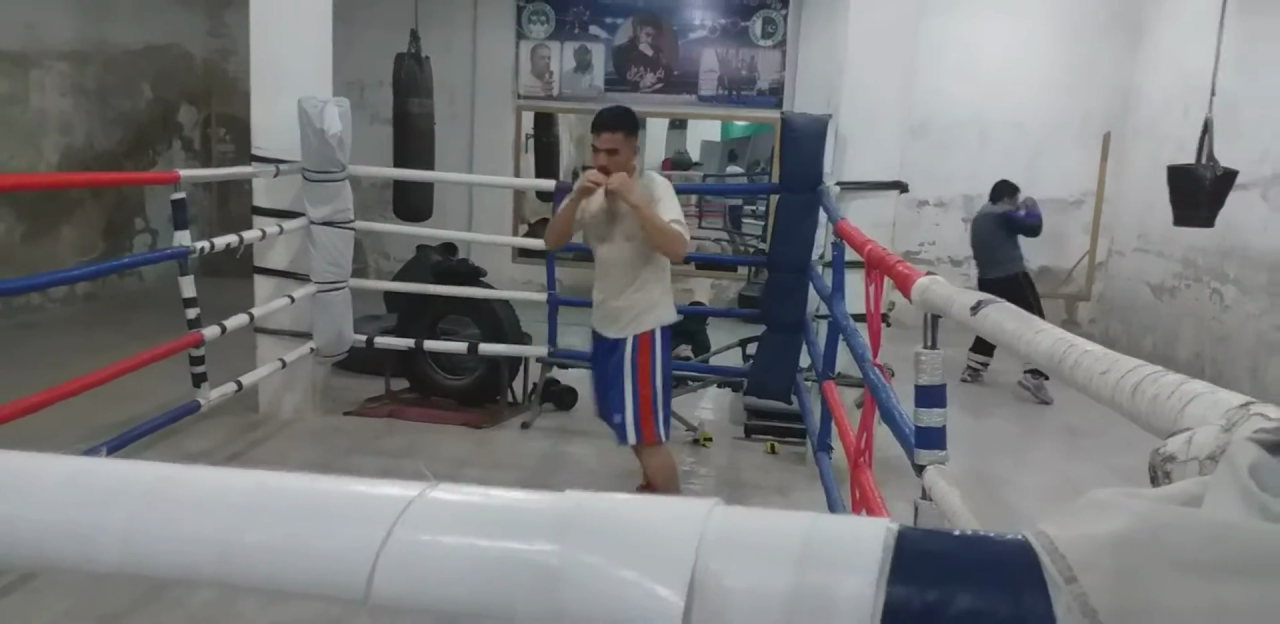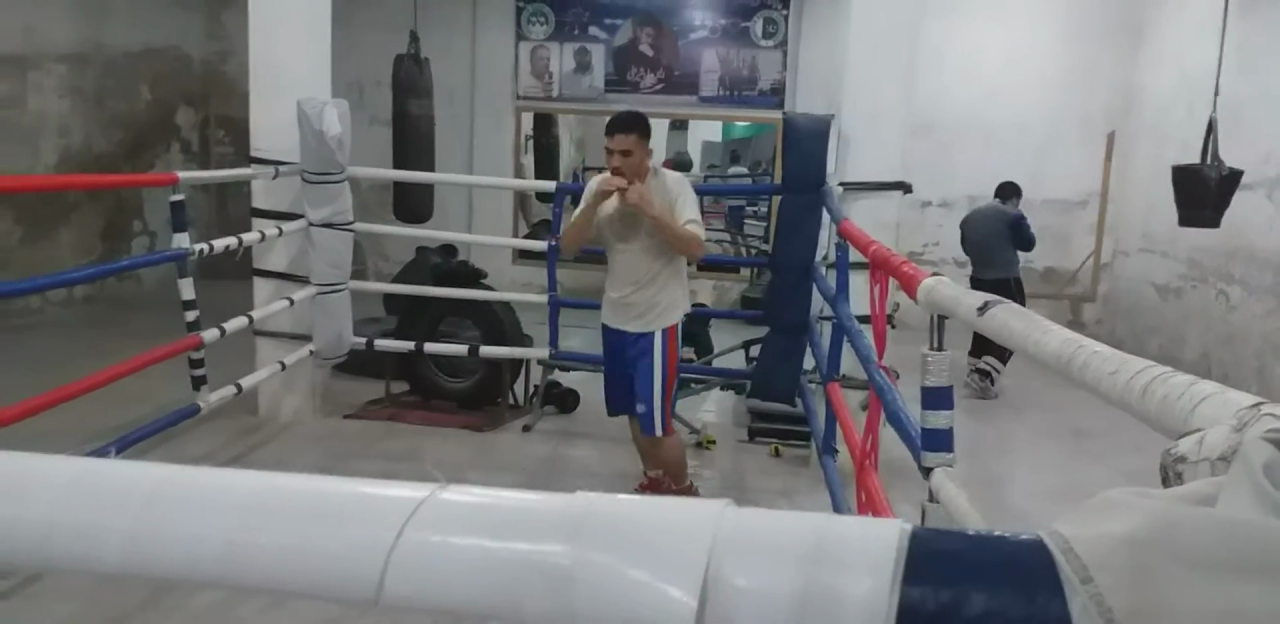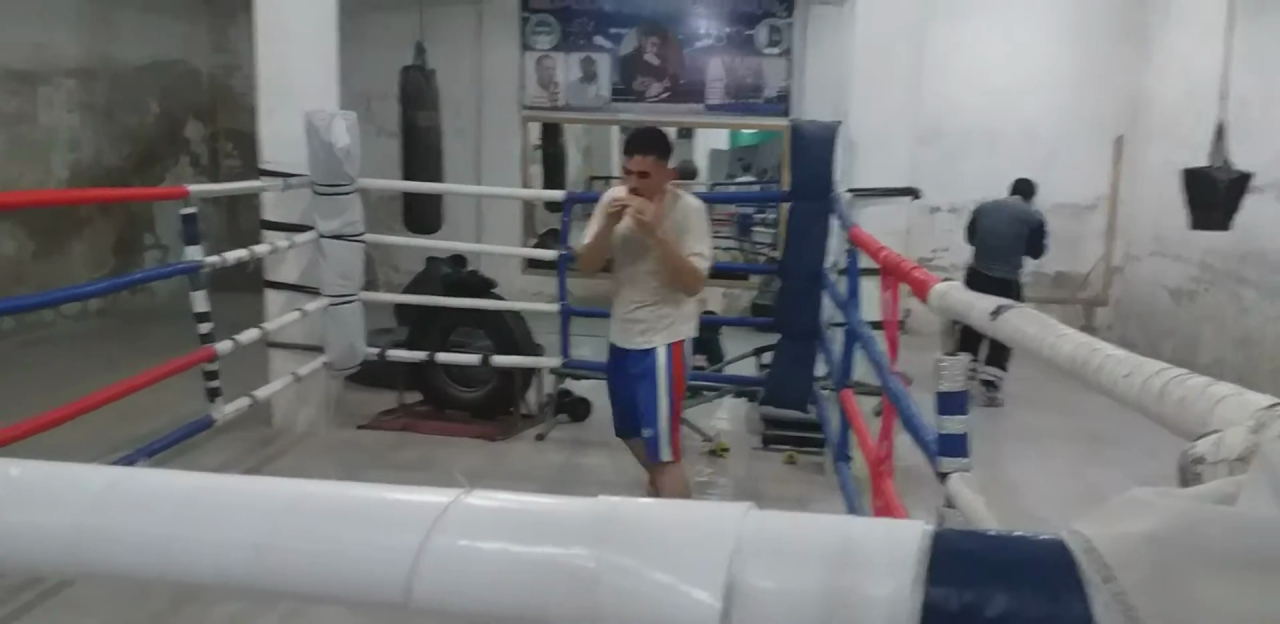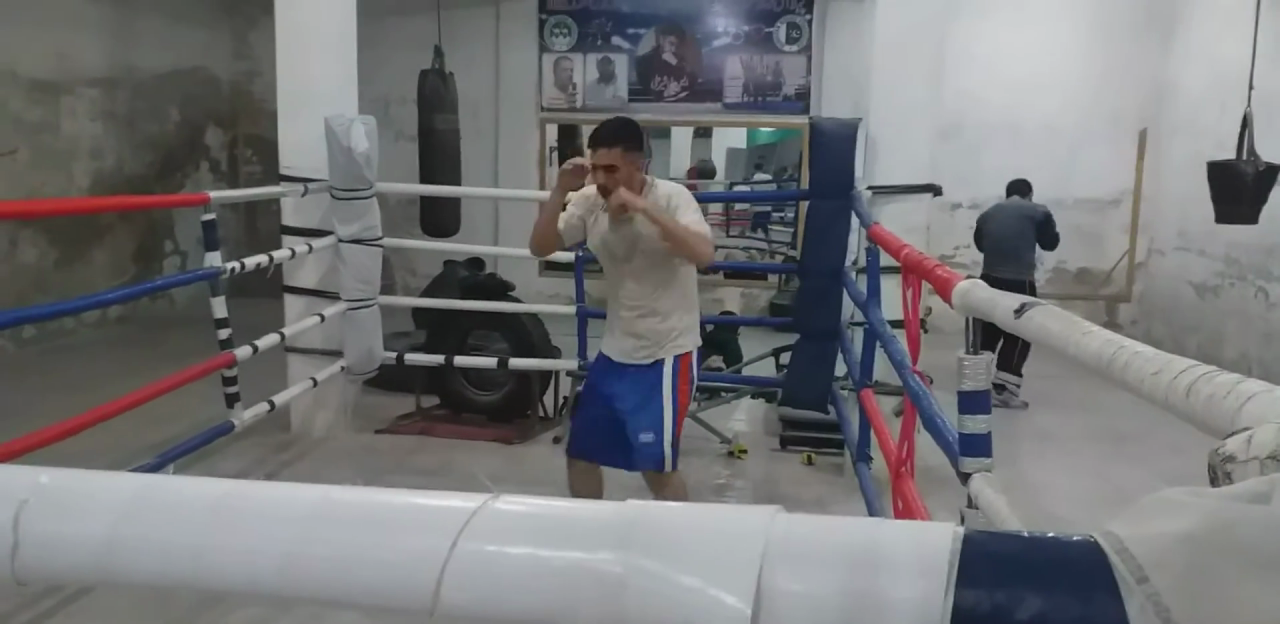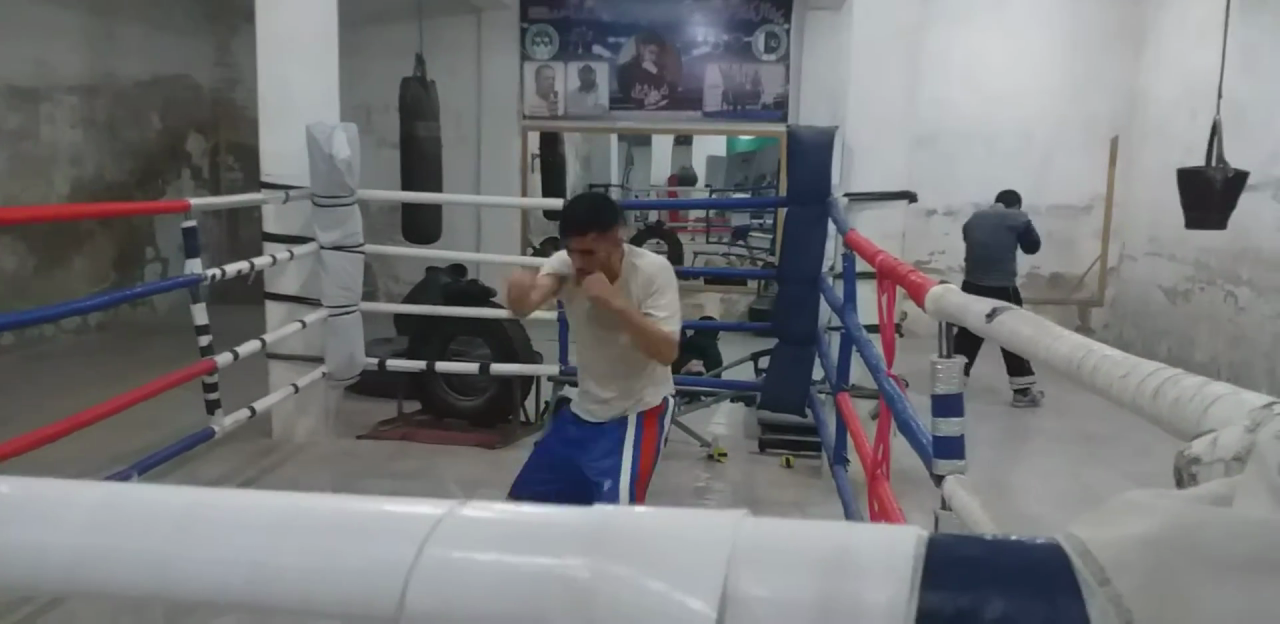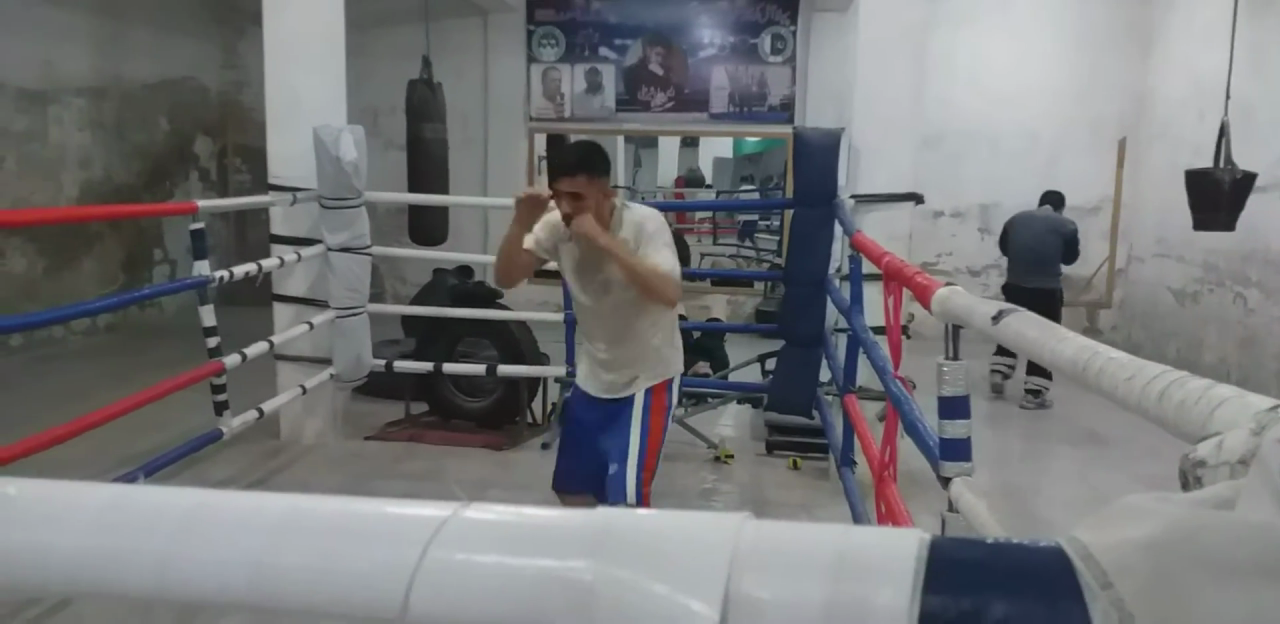
dt=0.4s
person 1, frame 1
left shoulder: (654, 187)
right shoulder: (589, 184)
left elbow: (677, 250)
right elbow: (553, 242)
left wrist: (634, 199)
right wrist: (576, 198)
left hip: (642, 328)
right hip: (606, 323)
left knee: (644, 434)
right knee: (621, 418)
right ankle: (655, 482)
person 1, frame 2
left shoulder: (673, 186)
right shoulder: (600, 187)
left elbow: (695, 249)
right elbow: (568, 246)
left wrist: (652, 209)
right wrist: (595, 201)
left hip: (660, 321)
right hip: (616, 319)
left knee: (655, 422)
right knee: (635, 413)
left ankle: (684, 490)
right ankle: (655, 480)
person 1, frame 3
left shoulder: (689, 210)
right shoulder: (613, 200)
left elbow: (693, 284)
right elbow: (586, 265)
left wrist: (657, 233)
right wrist: (608, 223)
left hip: (666, 340)
right hip: (622, 337)
left knee: (664, 452)
right knee: (631, 432)
right ankle: (660, 489)
person 1, frame 4
left shoulder: (671, 197)
right shoulder: (590, 202)
left elbow: (703, 254)
right elbow: (540, 248)
left wrist: (642, 207)
right wrist: (559, 191)
left hip: (668, 353)
right hip: (615, 353)
left knee: (656, 465)
right knee: (581, 454)
person 1, frame 5
left shoulder: (653, 271)
right shoulder: (564, 266)
left elbow: (666, 353)
right elbow: (520, 305)
left wrist: (616, 304)
right wrist: (522, 290)
left hip: (641, 409)
right hip: (584, 411)
right knee: (523, 502)
person 1, frame 6
left shoulder: (645, 223)
right shoulder: (557, 226)
left elbow: (668, 295)
right elbow: (506, 278)
left wrist: (603, 240)
right wrist: (521, 223)
left hip: (647, 383)
right hip: (592, 384)
left knee: (626, 499)
right knee: (571, 492)
person 2, frame 1
left shoulder: (978, 220)
right shoulder: (1003, 214)
right elbow: (1032, 228)
right wrist: (1032, 210)
left hip: (987, 280)
right hip: (1013, 277)
left ankle: (973, 369)
right ankle: (1034, 376)
person 2, frame 2
left shoulder: (970, 217)
right shoulder: (1011, 215)
right elbow: (1027, 244)
right wrist: (1023, 227)
left hip: (978, 280)
right hip: (1005, 281)
left ankle: (976, 371)
right ankle: (983, 376)
person 2, frame 3
left shoulder: (984, 208)
right shoulder: (1033, 218)
left elbow: (971, 237)
right elbow: (1035, 251)
left hip: (977, 275)
right hip: (1006, 282)
left knee: (971, 327)
right ankle: (988, 388)
person 2, frame 4
left shoulder: (988, 214)
right shoulder: (1038, 213)
left elbow: (980, 244)
right elbow: (1051, 242)
left hip: (990, 279)
right hip: (1018, 283)
left knee: (988, 332)
right knee: (1017, 337)
right ankle: (1002, 390)
person 2, frame 5
left shoulder: (973, 220)
right shoulder: (1017, 219)
right elbow: (1032, 246)
left hip: (972, 286)
right hip: (1001, 288)
left knee: (967, 336)
right ankle: (1023, 392)
person 2, frame 6
left shoulder: (1016, 219)
right shoulder: (1065, 225)
left elbow: (1005, 248)
right elbow: (1070, 257)
left hip: (1015, 287)
right hip: (1047, 291)
left ankle: (998, 374)
right ankle: (1034, 393)
